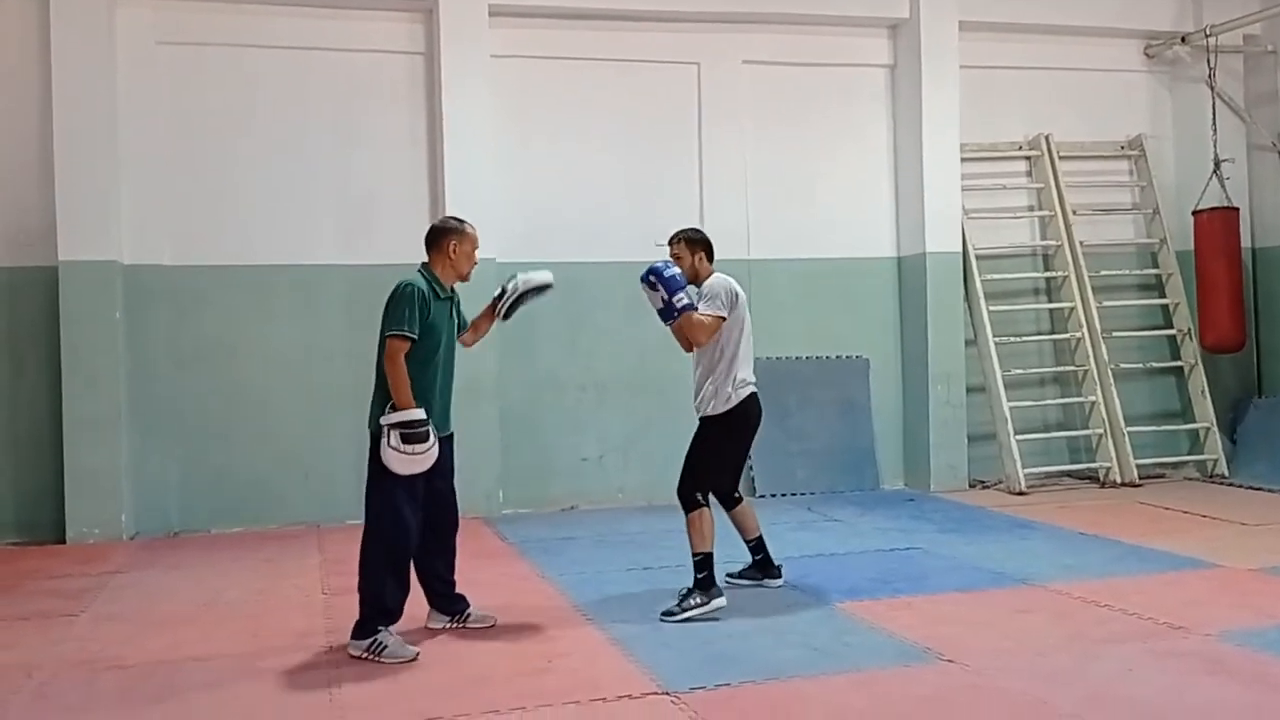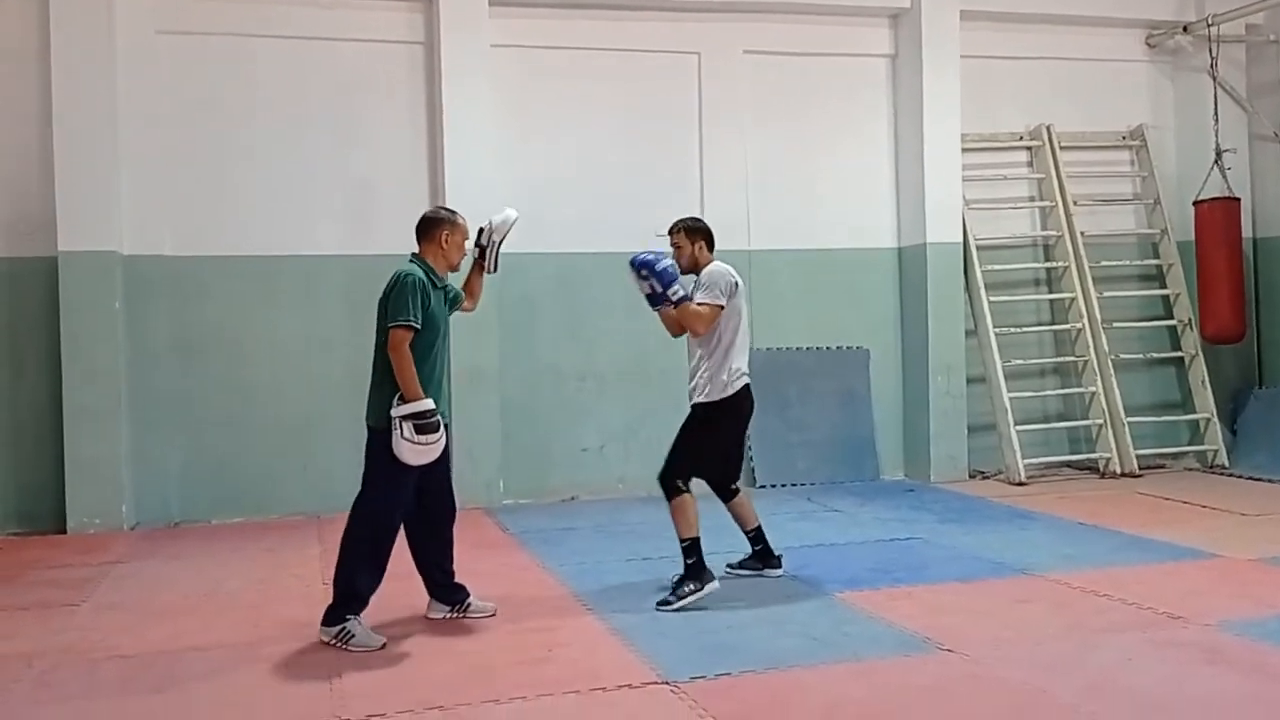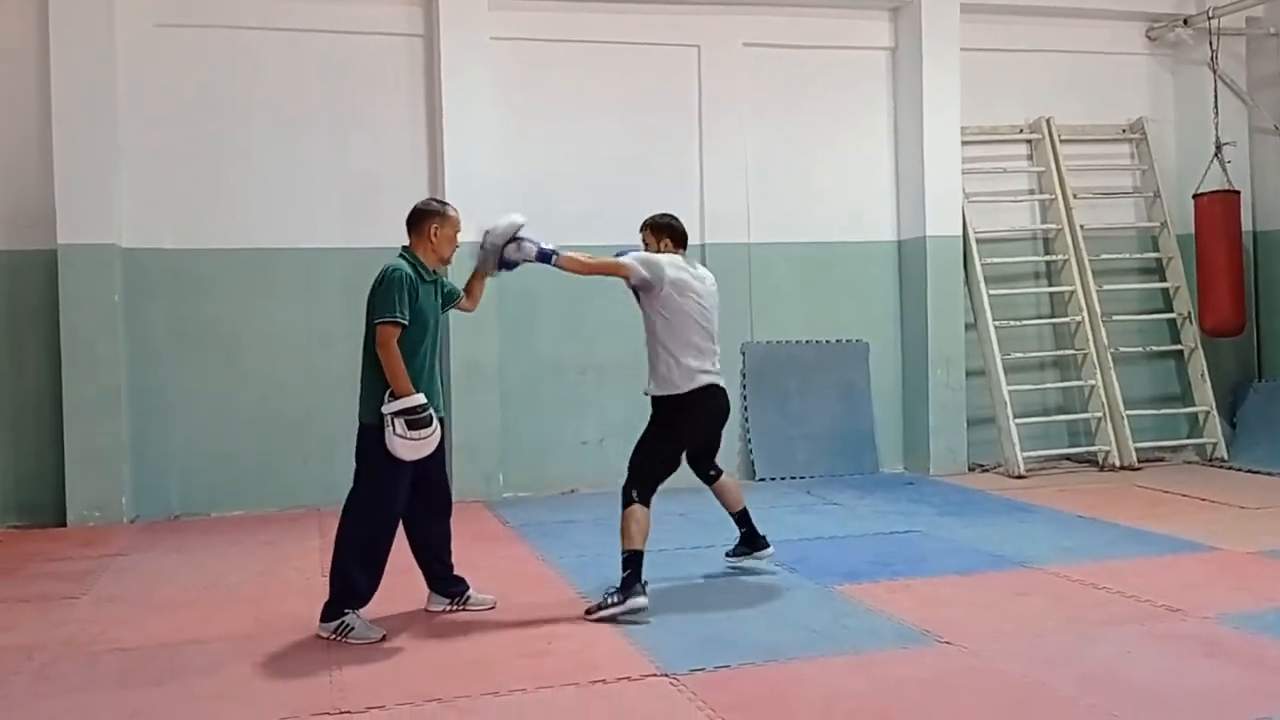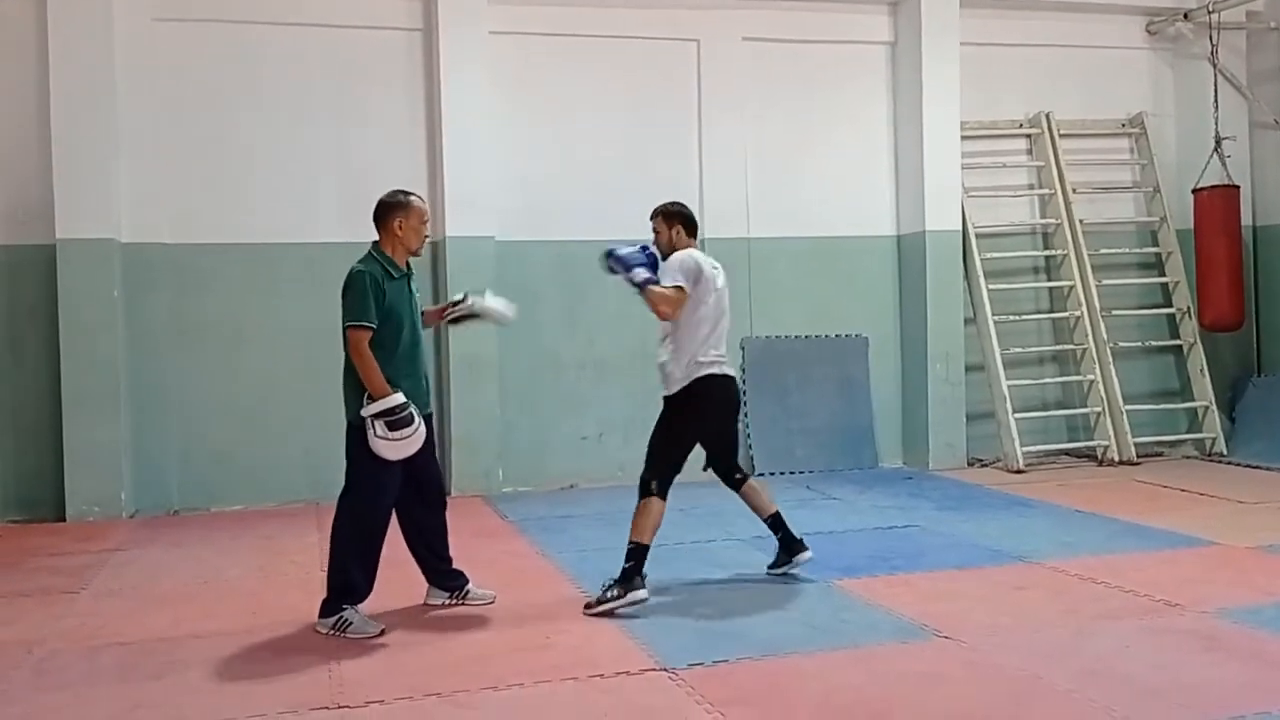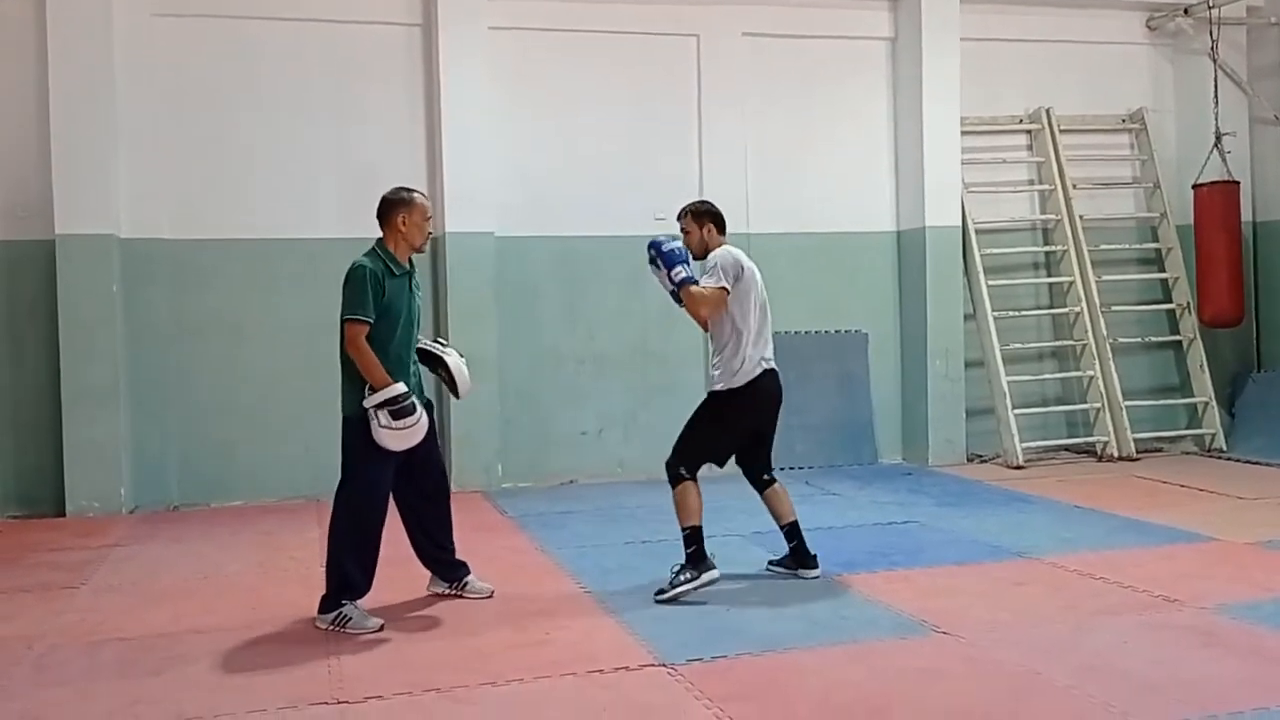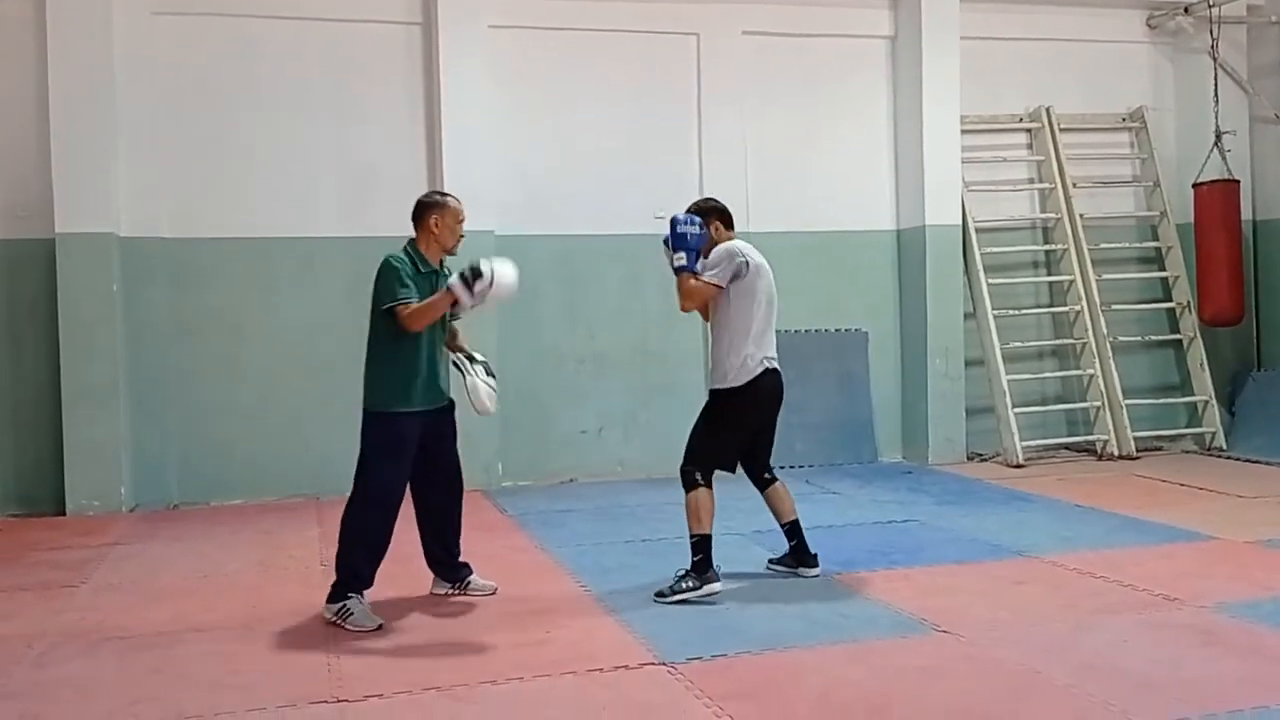
dt=0.3s
person 1, frame 1
left shoulder: (448, 297)
right shoulder: (412, 291)
left elbow: (465, 337)
right elbow: (393, 357)
left wrist: (498, 307)
left hip: (438, 431)
left knee: (440, 521)
right knee: (394, 527)
left ankle: (446, 606)
right ankle: (371, 630)
person 1, frame 2
left shoulder: (437, 284)
right shoulder: (410, 280)
left elbow: (468, 301)
right elbow: (397, 347)
left wrist: (482, 261)
right wrist: (419, 407)
right hip: (398, 422)
left knee: (436, 511)
right knee: (378, 515)
left ankle: (445, 595)
right ankle: (341, 616)
person 1, frame 3
left shoulder: (431, 280)
right shoulder: (398, 275)
left elbow: (468, 301)
right elbow: (385, 343)
left wrist: (487, 265)
right wrist: (410, 402)
left hip: (422, 415)
right hip: (390, 419)
left knee: (433, 504)
right knee: (373, 511)
left ankle: (445, 588)
right ankle: (339, 611)
person 1, frame 4
left shoulder: (404, 274)
right shoulder: (365, 276)
right elbow: (358, 346)
left wrist: (450, 312)
right wrist: (388, 403)
left hip: (414, 410)
left knee: (427, 499)
right knee: (365, 509)
left ankle: (445, 583)
right ankle: (338, 608)
person 1, frame 5
left shoulder: (408, 271)
right shoulder: (366, 271)
right elbow: (355, 341)
right wrist: (390, 392)
left hip: (413, 403)
right hip: (373, 411)
left knee: (430, 489)
right knee: (362, 504)
left ankle: (448, 572)
right ankle: (337, 603)
person 1, frame 6
left shoulder: (442, 273)
right shoulder: (396, 266)
right elbow: (414, 320)
left wrist: (467, 356)
right wrist: (455, 287)
left hip: (435, 402)
right hip: (391, 406)
left knee: (443, 489)
right knee: (376, 497)
left ankle: (449, 573)
right ankle: (344, 595)
person 2, frame 1
left shoulder: (719, 286)
right shoulder: (710, 291)
left elbow: (701, 334)
right elbow: (691, 343)
left wrist: (678, 293)
right wrist: (665, 306)
left hip: (729, 408)
right hip: (736, 407)
left knee: (692, 491)
right knee: (725, 490)
left ankle: (705, 587)
right ankle: (764, 565)
person 2, frame 2
left shoulder: (718, 275)
right shoulder: (701, 283)
left elbow: (700, 325)
right elbow: (678, 327)
left wrist: (673, 287)
right wrist: (655, 289)
left hip: (720, 398)
right hip: (724, 398)
left knee: (673, 478)
right knee: (723, 481)
left ankle: (697, 573)
right ankle: (764, 555)
person 2, frame 3
left shoulder: (656, 268)
right shoulder: (705, 277)
left elbow: (594, 266)
left wrist: (540, 252)
right wrist: (634, 286)
left hip: (679, 399)
right hip: (714, 397)
left knee: (637, 489)
right knee: (706, 466)
left ankle: (631, 585)
right ankle: (752, 539)
person 2, frame 4
left shoulder: (684, 260)
right shoulder: (710, 266)
left elbow: (665, 308)
left wrist: (638, 271)
right wrist: (644, 275)
left hip: (693, 390)
right hip: (722, 386)
left knee: (653, 484)
right knee: (731, 470)
left ankle: (630, 579)
right ankle: (790, 544)
person 2, frame 5
left shoulder: (723, 258)
right shoulder: (736, 263)
left elbow: (704, 308)
right elbow: (708, 321)
left wrist: (679, 271)
right wrist: (675, 284)
left hip: (738, 387)
right hip: (763, 385)
left knee: (680, 465)
right knee: (759, 472)
left ankle: (696, 562)
right ankle: (801, 555)
person 2, frame 6
left shoulder: (729, 252)
right shoulder: (748, 255)
left elbow: (690, 302)
right elbow: (705, 303)
left wrist: (682, 252)
right wrist: (685, 260)
left hip: (738, 385)
right hip: (765, 381)
left knee: (695, 470)
right knee: (760, 469)
left ankle: (702, 570)
right ankle: (801, 553)
